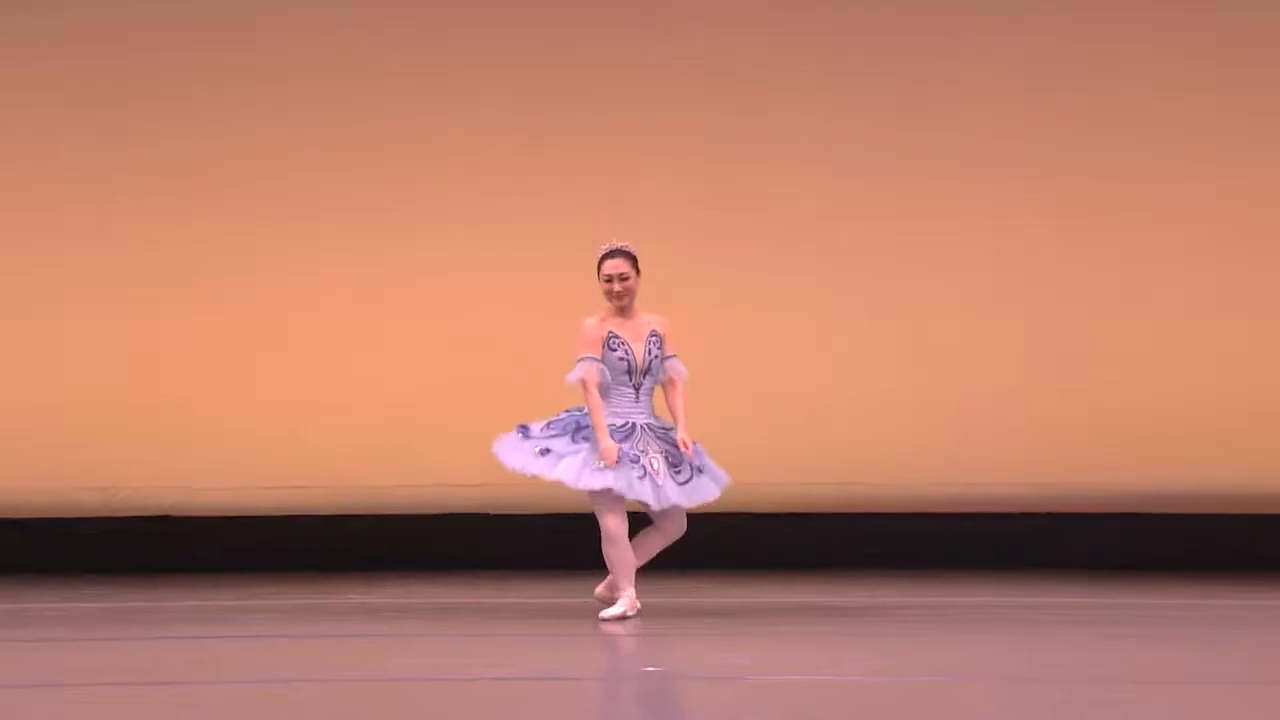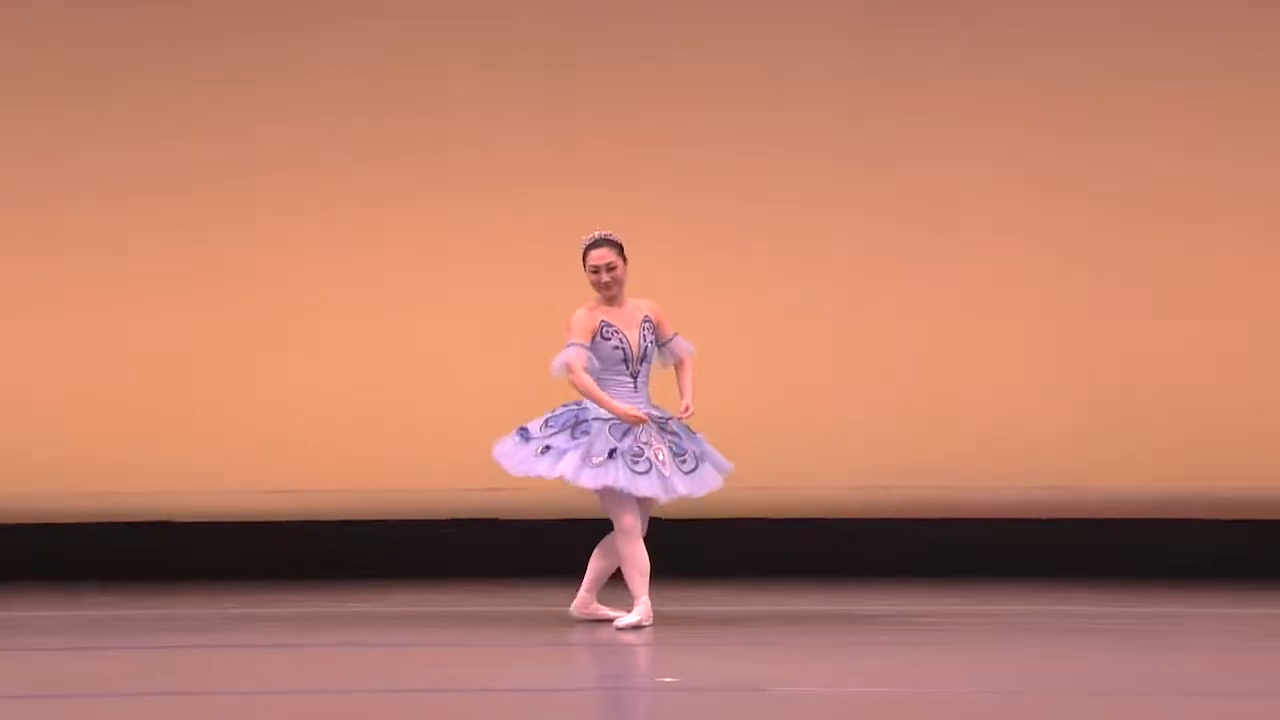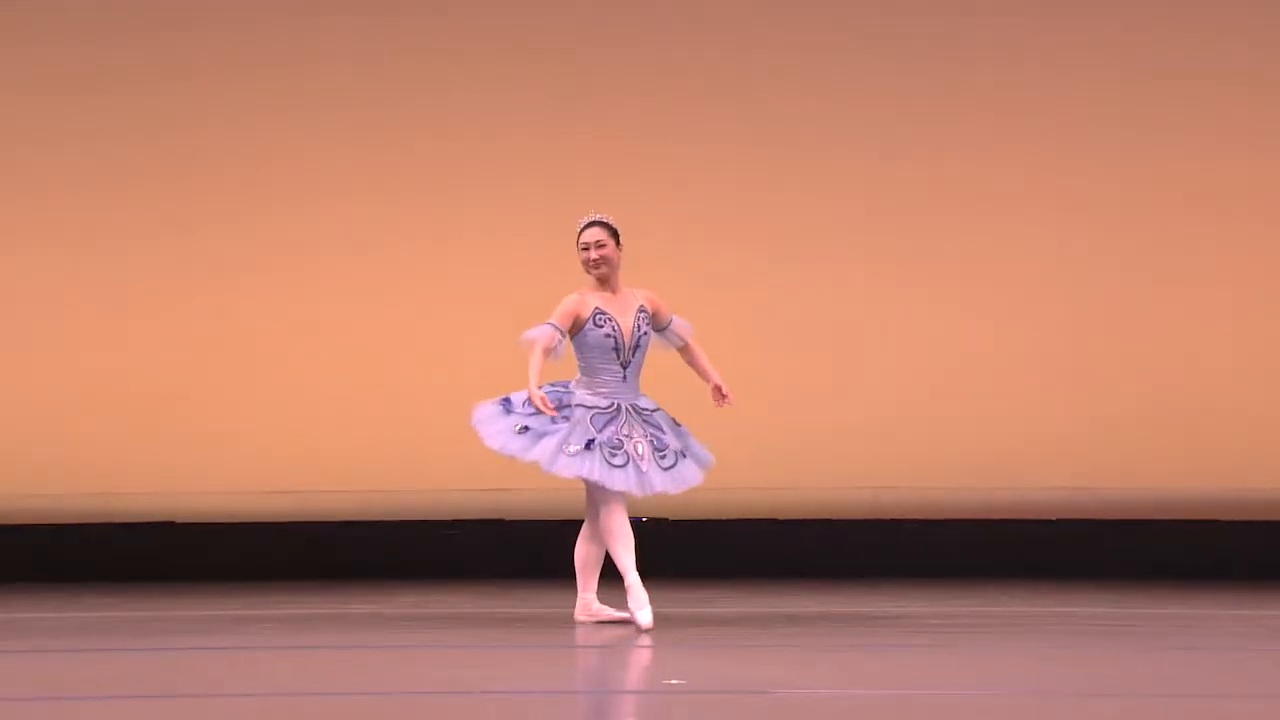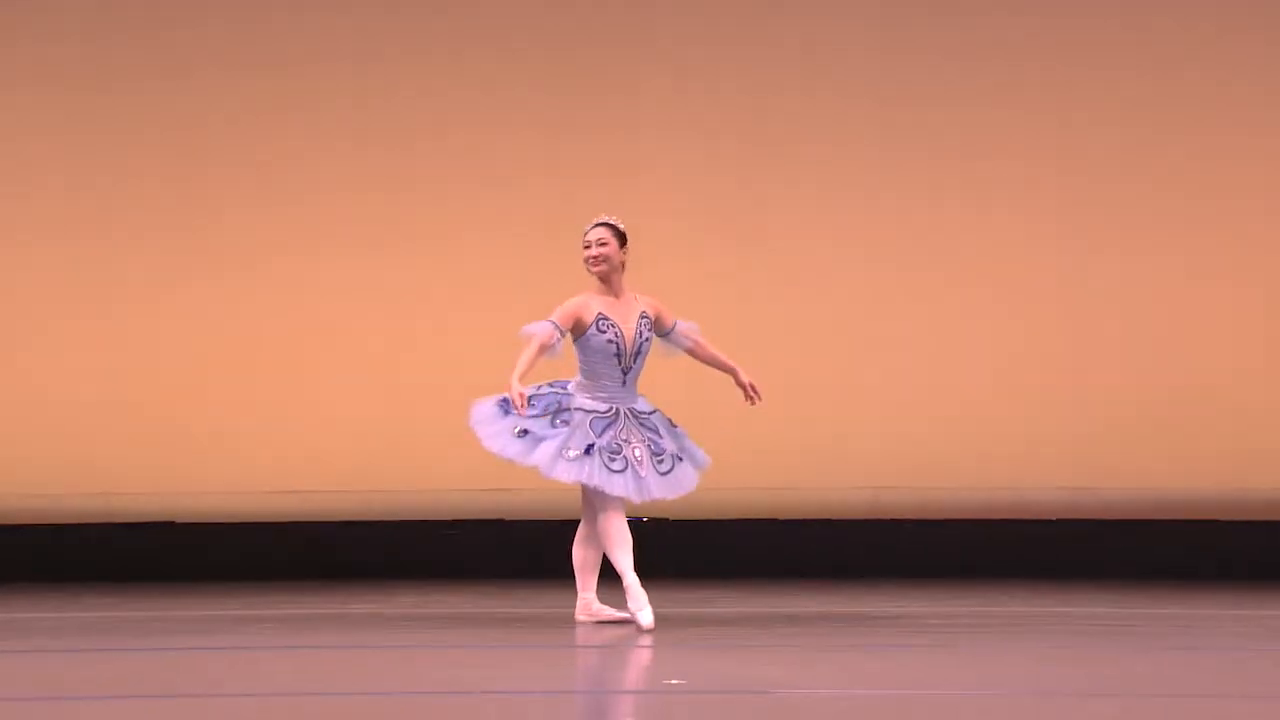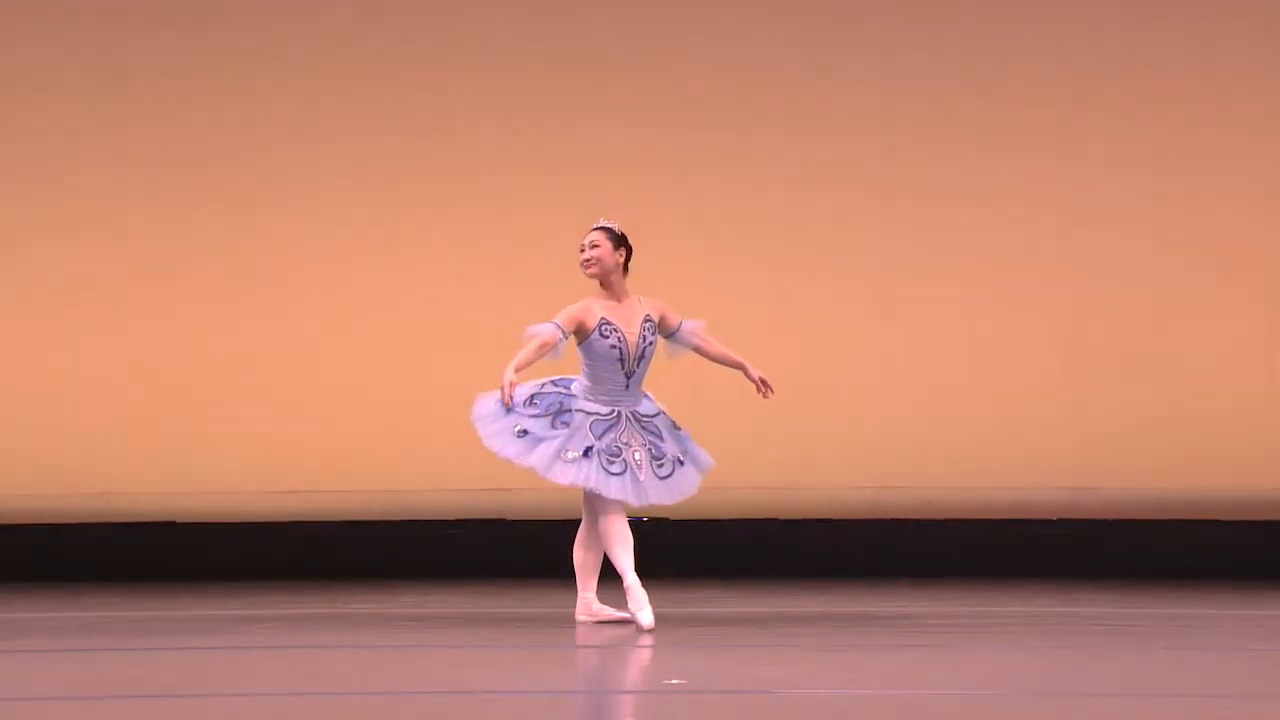
dt=0.4s
person 1, frame 1
left shoulder: (659, 326)
right shoulder: (594, 327)
left elbow: (673, 382)
right elbow: (589, 387)
left wrist: (681, 430)
right wrist: (603, 437)
left hip: (649, 436)
right hip: (605, 435)
left knee: (673, 524)
right knee: (613, 526)
left ankle: (613, 584)
right ankle: (626, 595)
person 1, frame 2
left shoulder: (651, 311)
right shoulder: (585, 318)
left elbow: (681, 358)
right elbow: (573, 371)
left wrist: (687, 397)
right wrist: (615, 407)
left hip: (647, 427)
right hip: (600, 428)
left knee: (633, 526)
right knee: (627, 522)
left ankle: (585, 600)
right ankle: (641, 603)
person 1, frame 3
left shoulder: (646, 302)
right shoulder: (577, 304)
left elbow: (683, 340)
right elbow: (541, 345)
left wrist: (712, 378)
right wrist: (533, 386)
left hip: (632, 415)
right hip: (587, 415)
left knee: (599, 511)
right knee: (610, 504)
left ankle: (587, 602)
right ankle: (635, 588)
person 1, frame 4
left shoulder: (648, 308)
right shoulder: (579, 307)
left elbow: (690, 342)
right elbow: (539, 341)
left wrist: (736, 372)
right wrist: (516, 380)
left hip: (629, 417)
right hip: (586, 416)
left knee: (596, 511)
right knee: (607, 505)
left ankle: (587, 602)
right ankle: (632, 585)
person 1, frame 5
left shoulder: (653, 309)
right shoulder: (583, 311)
left elbow: (697, 339)
right elbow: (543, 340)
left wrist: (744, 366)
right wrist: (511, 369)
left hip: (632, 419)
right hip: (590, 417)
left knee: (598, 511)
right knee: (608, 507)
left ankle: (587, 601)
